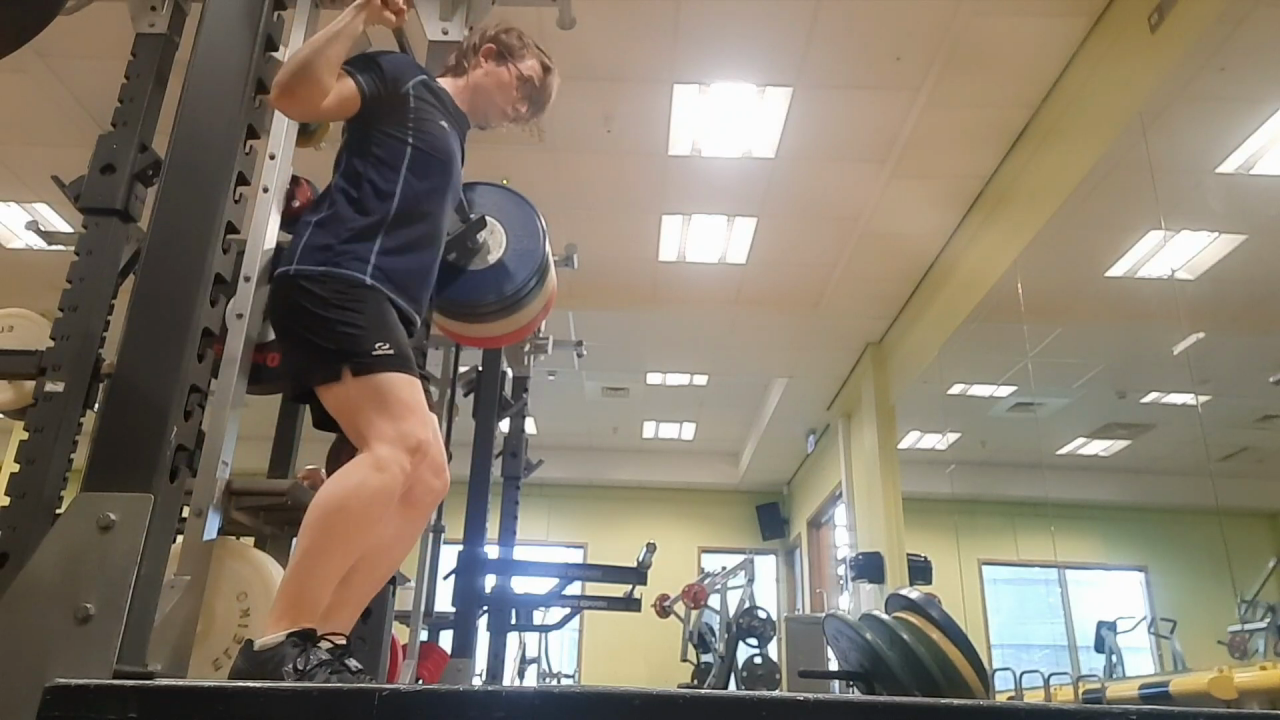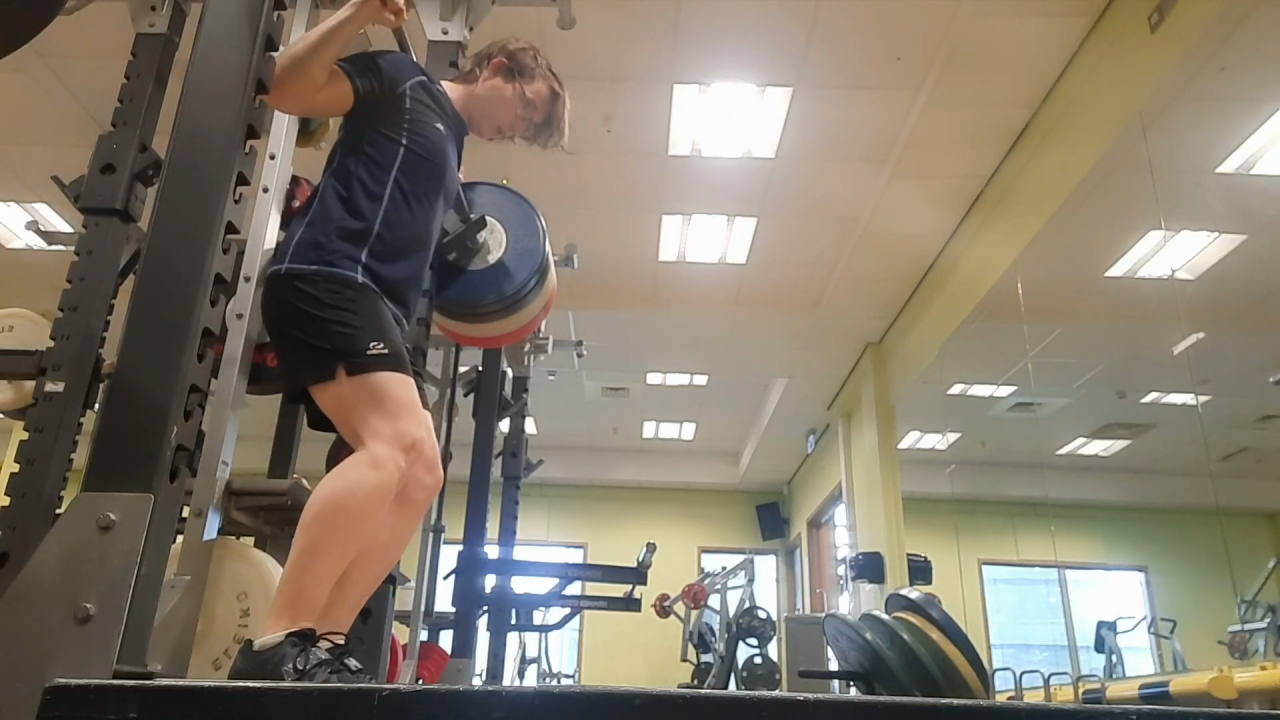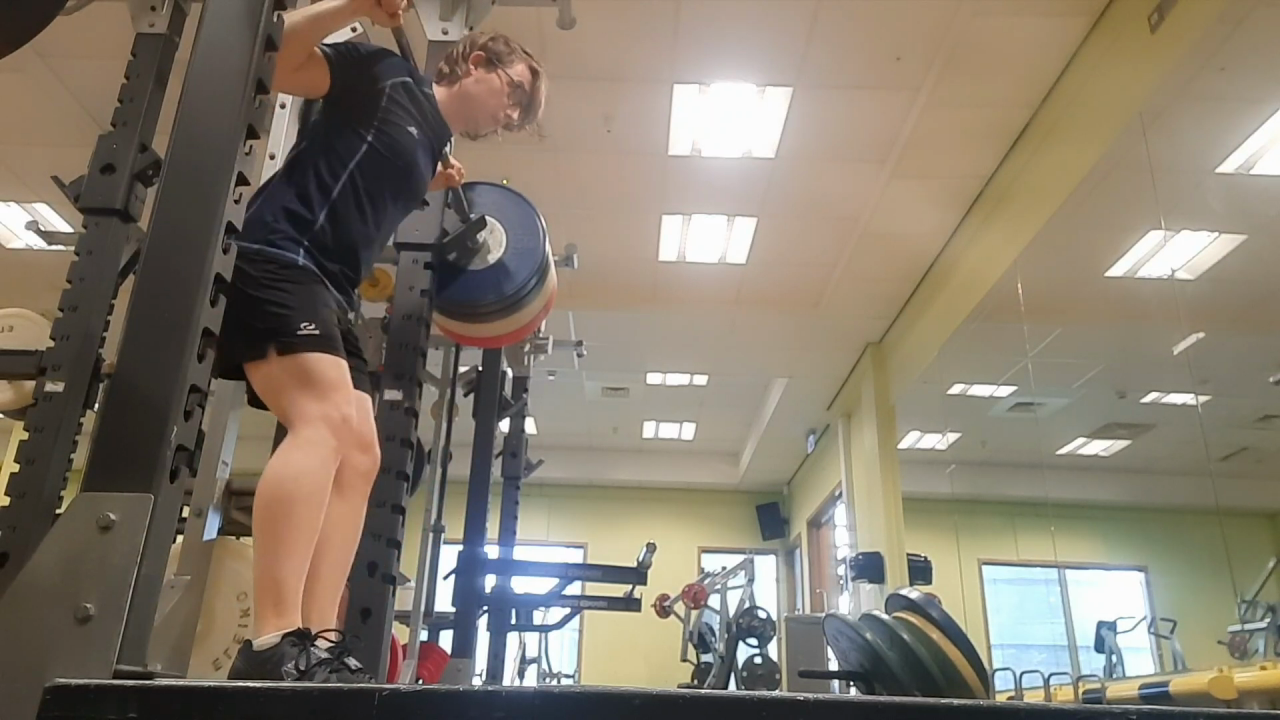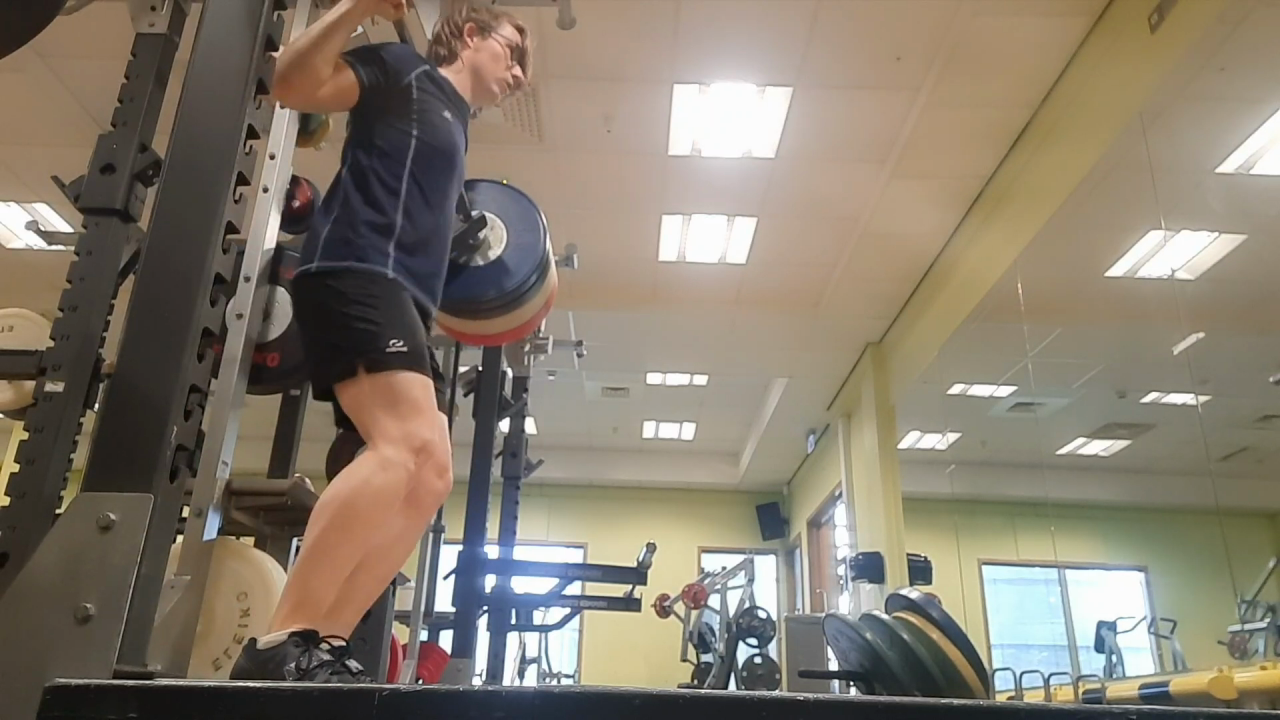
dt=0.5s
person 1, frame 1
left shoulder: (451, 137)
right shoulder: (402, 80)
right elbow: (296, 93)
left wrist: (449, 198)
left hip: (375, 303)
right hip: (336, 282)
left knee: (426, 474)
right knee: (398, 446)
left ankle: (320, 645)
right ankle: (278, 644)
person 1, frame 2
left shoulder: (449, 146)
right shoulder: (402, 81)
right elbow: (285, 87)
left wrist: (448, 197)
left hip: (370, 302)
right hip: (327, 279)
left knee: (419, 473)
right knee: (396, 445)
left ankle: (320, 646)
right ankle: (278, 644)
person 1, frame 3
left shoulder: (432, 152)
right shoulder: (384, 77)
right elbow: (271, 63)
left wrist: (431, 188)
left hip: (321, 289)
right hip: (275, 261)
left knee: (357, 458)
right knee: (327, 424)
left ankle: (315, 642)
right ankle: (273, 645)
person 1, frame 4
left shoulder: (452, 123)
right shoulder: (404, 74)
right elbow: (292, 83)
left wrist: (455, 197)
left hip: (399, 294)
right hip: (358, 275)
left knee: (430, 474)
right knee: (403, 447)
left ankle: (324, 647)
right ankle: (279, 644)
